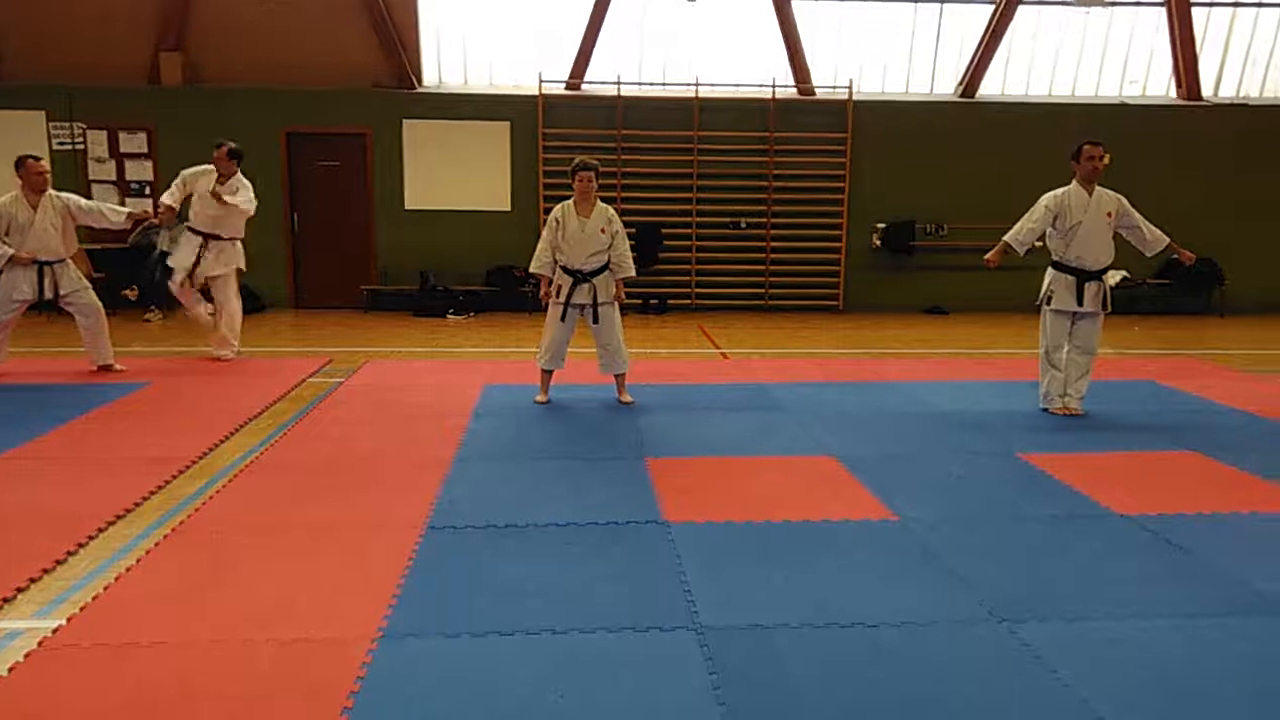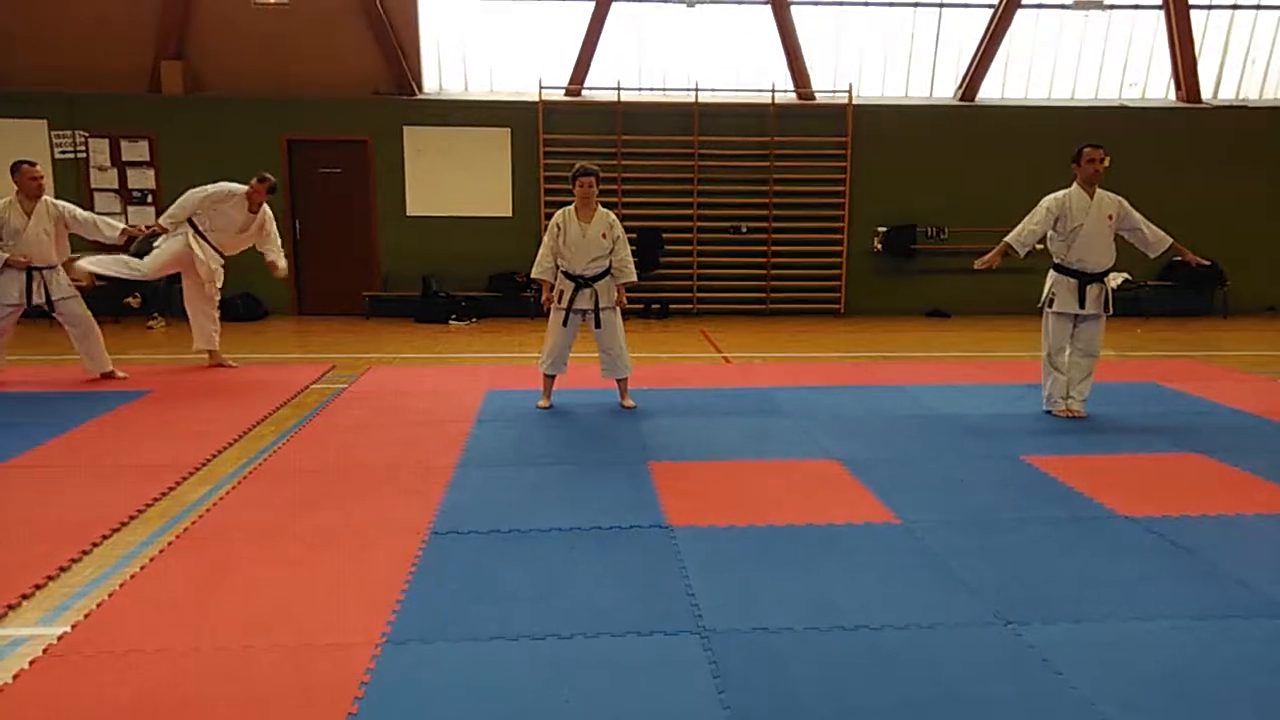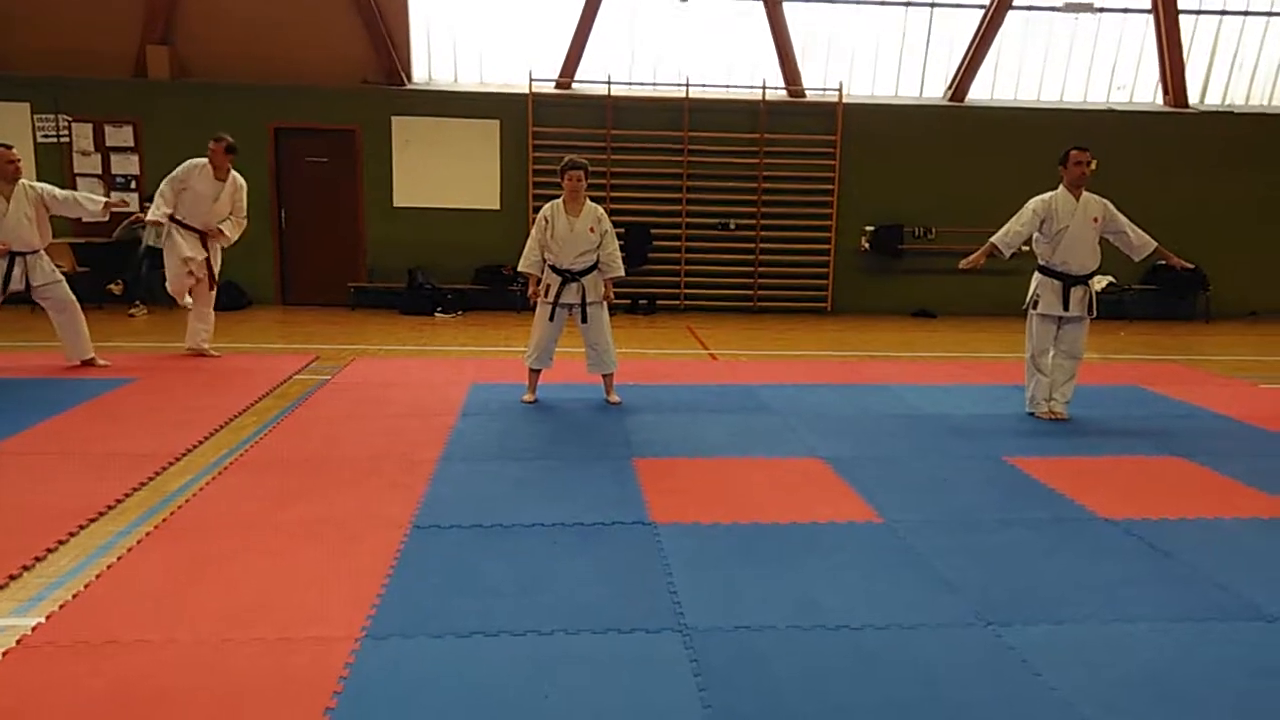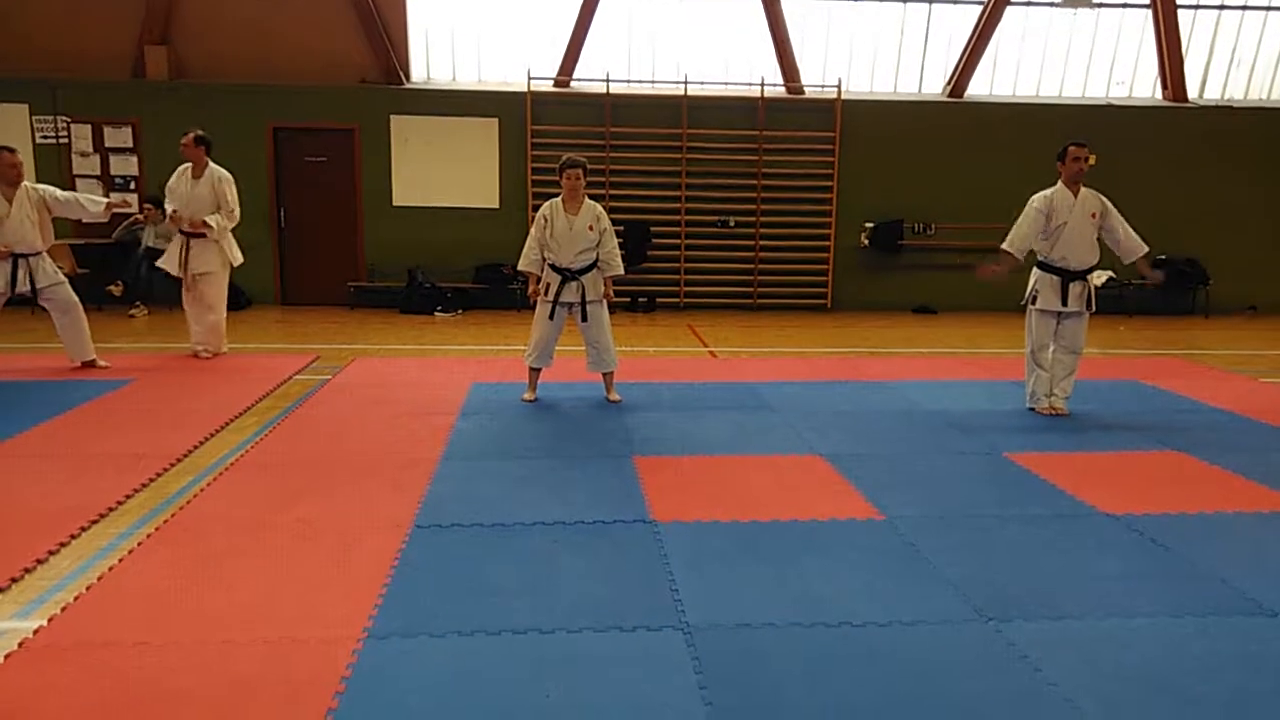
dt=0.4s
person 1, frame 1
left shoulder: (1114, 202)
right shoulder: (1057, 200)
left elbow: (1143, 230)
right elbow: (1029, 226)
left wrist: (1179, 252)
right wrist: (998, 252)
left hip: (1094, 286)
right hip: (1062, 282)
left knee: (1084, 347)
right knee: (1053, 345)
left ankle: (1072, 398)
right ankle: (1052, 399)
person 1, frame 2
left shoulder: (1115, 204)
right shoulder: (1058, 202)
left elbow: (1146, 231)
right elbow: (1029, 228)
left wrist: (1184, 252)
right wrist: (997, 253)
left hip: (1096, 287)
right hip: (1064, 285)
left knee: (1087, 349)
right knee: (1056, 347)
left ankle: (1075, 400)
right ankle: (1056, 401)
person 1, frame 3
left shoulder: (1101, 207)
right shoulder: (1044, 204)
left elbow: (1131, 235)
right elbow: (1015, 229)
left wrist: (1169, 257)
right wrist: (982, 253)
left hip: (1080, 290)
right hip: (1049, 286)
left knee: (1071, 351)
right knee: (1039, 349)
left ankle: (1057, 402)
right ankle: (1038, 402)
person 1, frame 4
left shoulder: (1099, 203)
right shoulder: (1044, 200)
left elbow: (1122, 236)
right elbow: (1023, 234)
left wrist: (1146, 270)
right wrist: (1003, 264)
left hip: (1079, 284)
right hip: (1048, 281)
left knee: (1071, 347)
right knee: (1039, 345)
left ankle: (1058, 397)
right ankle: (1037, 398)
person 2, frame 1
left shoulder: (608, 215)
right shoulder: (559, 214)
left elbow: (620, 252)
right elbow: (547, 250)
left wrist: (620, 286)
right wrist: (544, 284)
left hip: (600, 285)
right hip: (566, 284)
left knee: (612, 340)
right knee: (554, 339)
left ankle: (621, 390)
right ankle: (544, 390)
person 2, frame 2
left shoulder: (609, 220)
right shoulder: (560, 219)
left elbow: (621, 257)
right elbow: (548, 255)
left wrist: (621, 291)
right wrist: (546, 289)
left hip: (602, 290)
right hip: (567, 290)
left knee: (614, 344)
right knee: (556, 344)
left ankle: (624, 395)
right ankle: (547, 395)
person 2, frame 3
left shoulder: (597, 214)
right shoulder: (549, 212)
left elbow: (609, 251)
right elbow: (535, 248)
left wrist: (609, 286)
right wrist: (533, 283)
left hip: (589, 285)
right hip: (555, 283)
left knee: (600, 339)
right knee: (542, 338)
left ankle: (609, 390)
right ankle: (531, 389)
person 2, frame 4
left shoulder: (596, 212)
right shoulder: (548, 211)
left elbow: (608, 250)
right elbow: (535, 247)
left wrist: (608, 284)
right wrist: (532, 282)
left hip: (588, 283)
right hip: (554, 282)
left knee: (600, 337)
right knee: (542, 336)
left ankle: (609, 388)
right ankle: (532, 388)
person 3, frame 1
left shoulder: (243, 186)
right shoulder: (204, 173)
left elbow: (246, 209)
right elbow: (182, 182)
left wrist: (224, 201)
right wrist: (169, 203)
left hip: (224, 247)
right hip: (195, 241)
left knee: (226, 301)
right knee: (180, 285)
left ankle: (227, 348)
right ankle: (205, 316)
person 3, frame 2
left shoulder: (265, 217)
right shoulder: (225, 192)
left elbow: (272, 246)
right elbow: (195, 198)
left wrist: (277, 264)
right wrist: (167, 222)
left hip: (209, 256)
right hip: (189, 240)
left knee: (207, 304)
right knee: (148, 267)
left ankle: (213, 354)
right ankle: (88, 265)
person 3, frame 3
left shoulder: (238, 184)
right shoulder: (192, 167)
left elbow: (239, 219)
right elbow: (168, 187)
left wrist: (221, 231)
right wrist: (159, 213)
left hip: (208, 243)
right hip: (180, 234)
left knee: (205, 296)
right knee: (178, 285)
left ankle: (200, 344)
person 3, frame 4
left shoulder: (220, 177)
right shoulder: (181, 172)
left elbow: (231, 214)
right elbow: (171, 197)
left wrist: (205, 223)
right wrist: (172, 213)
left hip: (213, 246)
right hip: (186, 244)
left knee: (212, 299)
right knee: (191, 298)
left ankle: (212, 345)
right ankle: (202, 344)
person 4, frame 1
left shoulder: (63, 202)
left elbow: (94, 210)
left wrist: (129, 214)
left hip: (60, 271)
right hip: (23, 274)
left knee: (92, 310)
left ankle: (104, 360)
person 4, frame 2
left shoulder: (57, 209)
left elbow: (89, 221)
left wrist: (123, 230)
left hip: (51, 278)
left knee: (81, 320)
left ankle: (104, 368)
person 4, frame 3
left shoulder: (36, 192)
left elbow: (68, 200)
left wrist: (105, 203)
left hip: (34, 264)
left knee: (65, 304)
left ankle: (85, 355)
person 4, frame 4
left shoulder: (38, 193)
left elbow: (71, 201)
left wrist: (107, 204)
left hip: (36, 265)
left knee: (68, 304)
left ankle: (86, 357)
